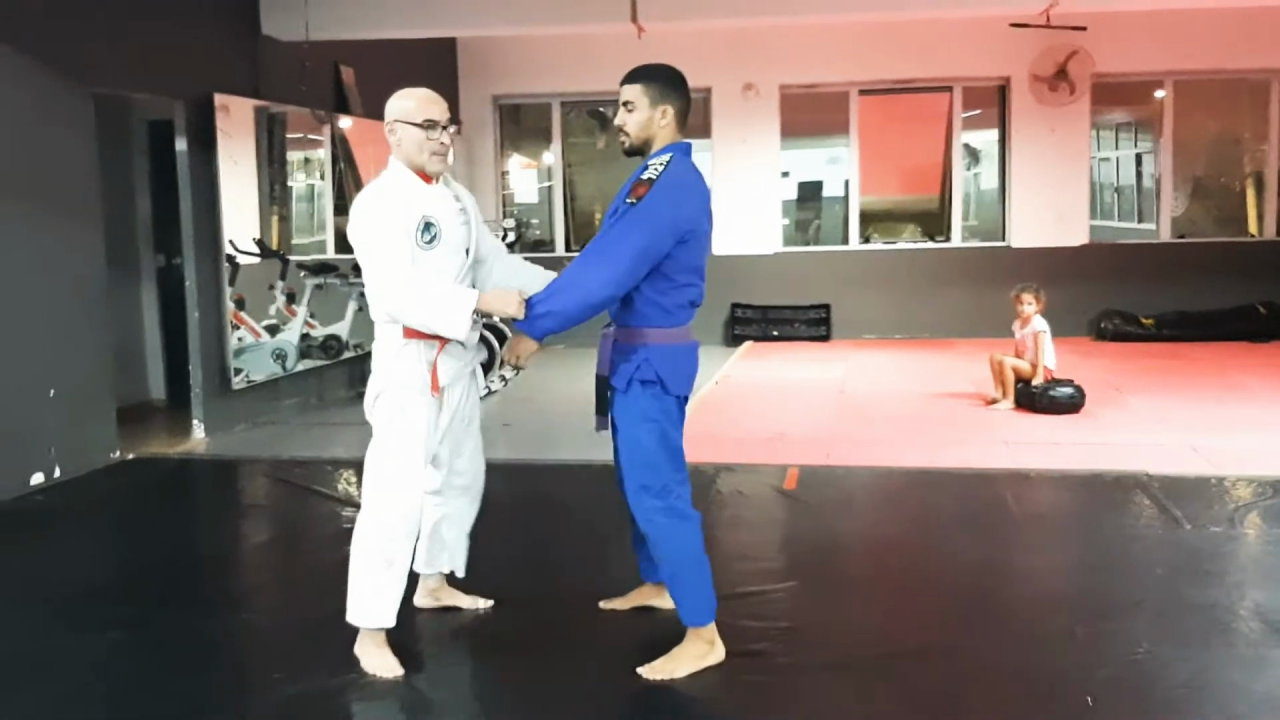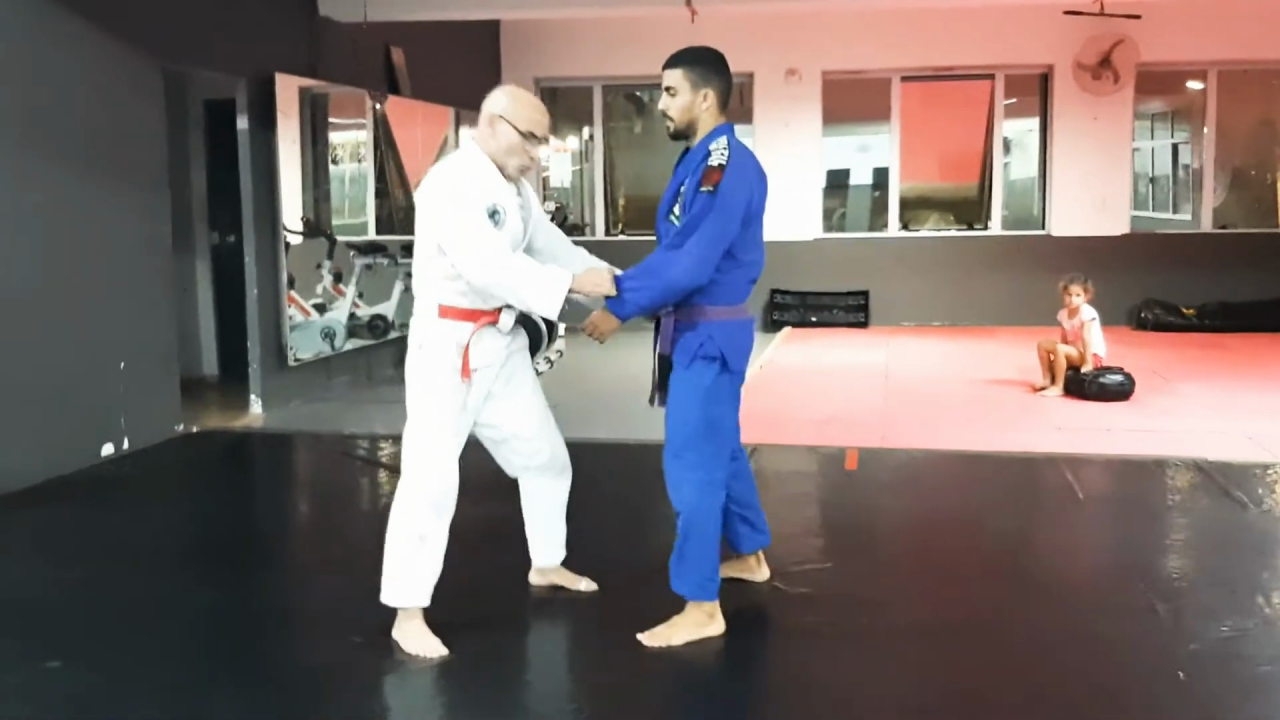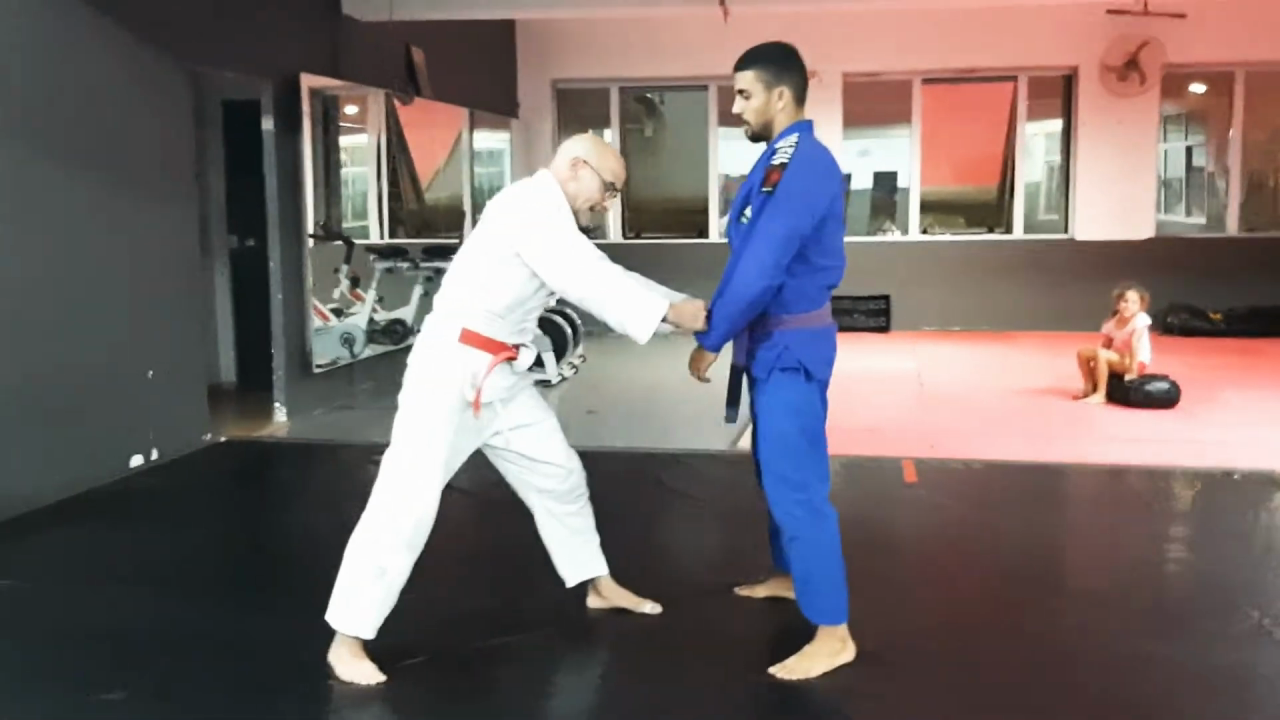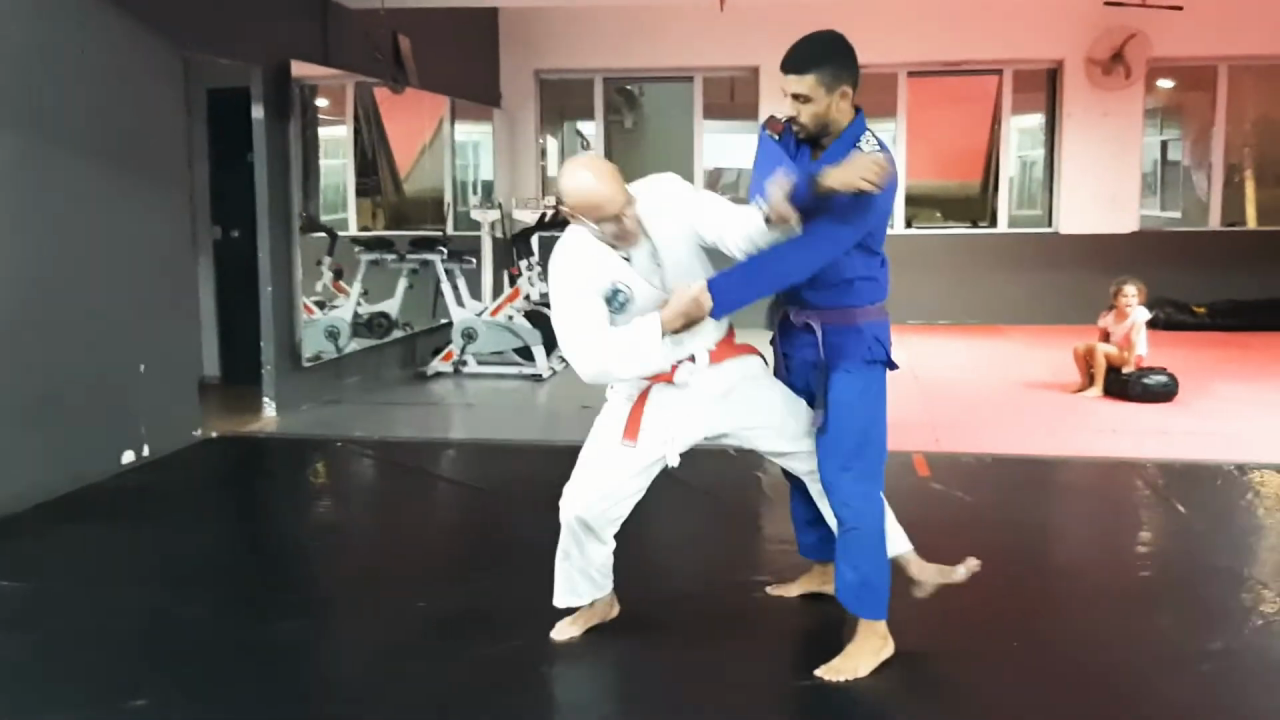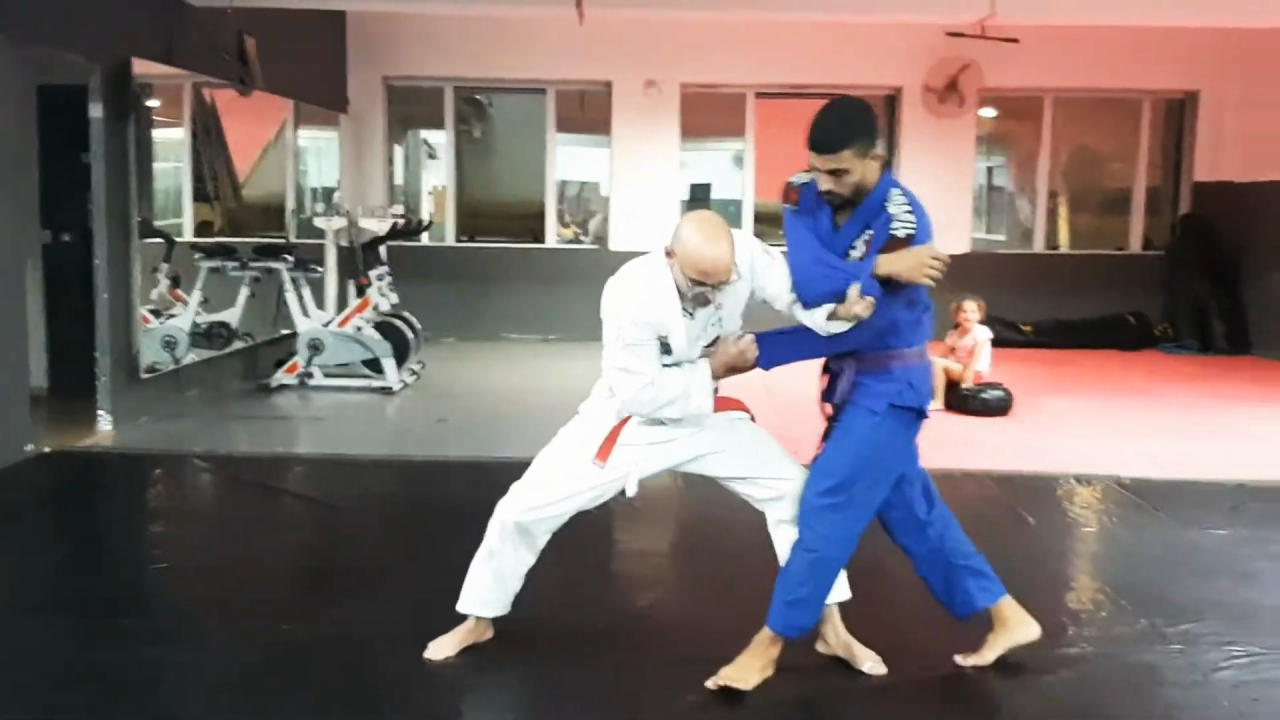
dt=1s
person 1, frame 1
left shoulder: (663, 184)
right shoulder: (677, 179)
left elbow: (605, 270)
left wrist: (532, 326)
right wrist: (546, 308)
left hip: (649, 357)
right hip: (654, 350)
left knee: (658, 492)
right knee: (645, 481)
left ankle: (703, 635)
right ankle: (660, 583)
person 1, frame 2
left shoulder: (727, 166)
right shoulder: (699, 159)
left elbow: (691, 263)
right elbow: (674, 250)
left wrist: (618, 305)
right wrist: (621, 287)
left hip: (709, 334)
right hip: (698, 331)
left knee: (692, 466)
right knee: (721, 450)
left ankle: (702, 608)
right ankle: (750, 555)
person 1, frame 3
left shoulder: (797, 165)
right shoulder: (791, 159)
left elbow: (758, 270)
left wrist: (709, 340)
right wrist: (723, 329)
left hip: (789, 345)
right hip: (778, 341)
left knee: (797, 485)
right knee: (777, 472)
left ankle: (833, 634)
right ankle: (792, 575)
person 1, frame 4
left shoulder: (871, 166)
right shoulder: (788, 139)
left elbow: (808, 256)
right elbow: (773, 193)
left wrist: (710, 296)
right wrist: (812, 181)
left hip: (852, 337)
right hip: (797, 331)
left knee: (848, 475)
left ankle: (873, 632)
right ankle: (822, 565)
person 1, frame 5
left shoulder: (903, 223)
right shoulder: (808, 197)
left elbow: (855, 328)
right elbow: (811, 286)
left wrist: (758, 351)
right wrist: (874, 270)
left hip: (888, 382)
right hip: (857, 379)
left knee: (828, 507)
right knee: (908, 507)
left ankle: (769, 644)
right ankle: (1007, 615)
person 2, frame 1
left shoulder: (456, 198)
right shoulder: (379, 202)
left elbow: (495, 264)
right elbow: (400, 295)
right wrist: (482, 303)
left hip: (456, 360)
right hip: (408, 364)
left knee: (460, 480)
right knee: (396, 495)
left ankle: (432, 582)
right ankle: (371, 630)
person 2, frame 2
left shoulder: (518, 192)
right shoulder: (450, 182)
left elbow: (560, 252)
right elbow: (488, 264)
left wrist: (625, 286)
right wrist: (574, 283)
left hip: (502, 346)
right hip: (446, 347)
left knee: (544, 456)
right knee: (431, 479)
left ankle: (547, 565)
right ankle: (409, 613)
person 2, frame 3
left shoulder: (554, 221)
right shoulder: (529, 205)
left elbow: (607, 277)
right elbow: (585, 283)
left wrist: (690, 307)
right wrist: (669, 311)
left hip: (501, 374)
right hip: (452, 367)
left knee: (559, 475)
right knee: (409, 498)
left ankle: (600, 585)
right ankle: (347, 639)
person 2, frame 4
left shoulder: (663, 193)
right shoulder: (573, 262)
left elbow: (748, 234)
right elbow: (593, 359)
right wrist: (664, 322)
left hip: (726, 372)
right hip: (650, 392)
left knee: (825, 453)
right knee: (586, 502)
left ankle: (912, 565)
right ankle: (596, 601)
person 2, frame 5
left shoulder: (743, 257)
right shoulder: (633, 292)
left elbow: (799, 296)
right elbow: (637, 394)
left wrist: (846, 307)
right wrist: (713, 368)
left hip: (710, 415)
right hip: (626, 416)
left knee: (798, 492)
right knee: (528, 507)
left ankle: (831, 629)
right ankle: (479, 622)
